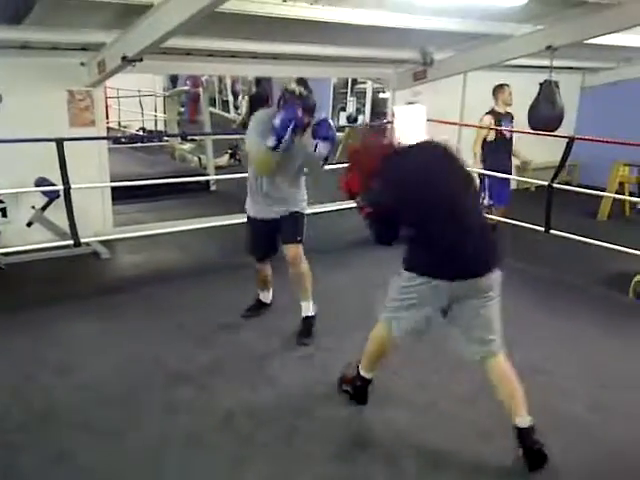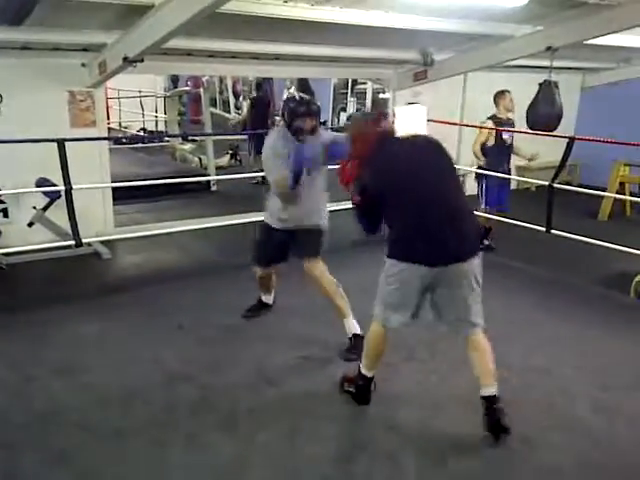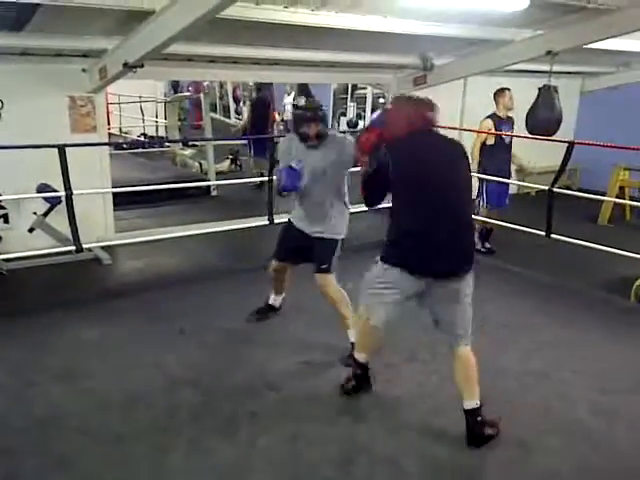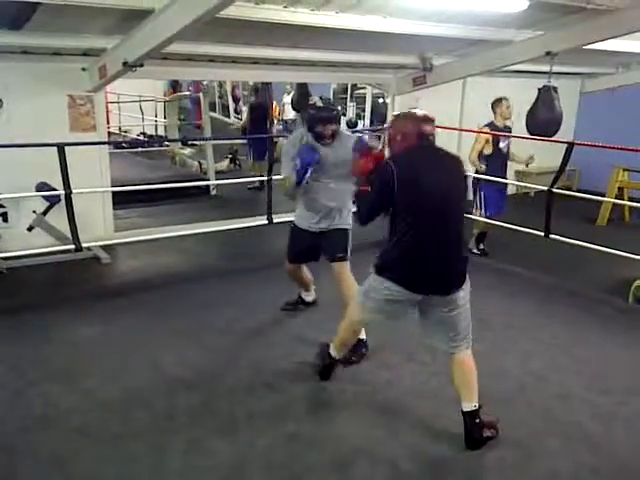
dt=0.2s
person 1, frame 1
left shoulder: (384, 184)
right shoulder: (439, 152)
left elbow: (384, 236)
left wrist: (364, 202)
left hip: (431, 269)
right hip: (481, 264)
left knee: (388, 322)
right knee: (493, 352)
left ankle: (359, 382)
right ankle: (528, 436)
person 1, frame 2
left shoulder: (373, 170)
right shoulder: (429, 145)
left elbow: (370, 225)
left wrist: (356, 190)
left hip: (411, 255)
right hip: (463, 250)
left knee: (383, 320)
right knee: (473, 328)
left ankle: (362, 384)
right ankle: (492, 406)
person 1, frame 3
left shoulder: (393, 152)
right shoulder: (456, 149)
left elbow: (371, 198)
left wrist: (367, 159)
left hip: (404, 257)
right hip: (456, 261)
left knee: (369, 306)
right knee: (461, 341)
left ankle: (360, 375)
right ankle: (475, 419)
person 1, frame 4
left shoulder: (395, 167)
right shoulder: (455, 165)
left elbow: (365, 214)
left wrist: (363, 181)
left hip: (399, 271)
right hip: (450, 276)
left knee: (361, 307)
right knee: (460, 346)
left ankle: (331, 358)
right ankle: (473, 423)
person 2, frame 1
left shoulder: (312, 128)
right shoulder: (262, 121)
left elbow: (314, 167)
right elbow: (262, 167)
left wrist: (324, 146)
right wrist: (278, 135)
left hip: (291, 205)
right hip: (260, 207)
left knee: (294, 255)
right knee: (260, 263)
left ankle: (308, 315)
right ankle: (264, 298)
person 2, frame 2
left shoulder: (324, 138)
right shoulder: (275, 142)
right elbow: (281, 191)
right wrist: (294, 175)
left hip: (312, 218)
right hip: (279, 218)
left knee: (316, 270)
right knee: (262, 269)
left ankle: (354, 332)
right ankle: (266, 300)
person 2, frame 3
left shoulder: (341, 144)
right shoulder: (287, 145)
right elbow: (283, 180)
right wrist: (285, 181)
left hip: (329, 225)
right hip: (300, 220)
left knee: (325, 282)
right knee: (278, 266)
left ankle: (357, 339)
right ankle: (274, 302)
person 2, frame 4
left shoulder: (349, 143)
right shoulder: (295, 143)
right elbow: (289, 186)
right wrist: (301, 171)
left hip: (337, 220)
right hip: (305, 219)
left knee: (341, 272)
right knee: (292, 266)
left ankle: (360, 338)
right ankle: (308, 296)
person 3, frame 1
left shoulder: (509, 116)
right shoulder: (489, 118)
right elbow: (478, 142)
left wrist: (521, 158)
right wrist: (477, 163)
left hip: (505, 168)
right hip: (490, 169)
left knee: (503, 206)
right knee: (490, 205)
person 3, frame 2
left shoulder: (510, 122)
right shoulder: (490, 124)
right elbow: (476, 146)
left wrist: (525, 156)
right wrist: (480, 159)
left hip: (504, 172)
right hip: (489, 172)
left knee: (500, 209)
right knee: (487, 208)
left ankle: (486, 237)
person 3, frame 3
left shoulder: (510, 121)
right shoulder: (489, 122)
right elbow: (476, 146)
left wrist: (517, 163)
right wrist: (475, 165)
left hip: (504, 172)
right hip: (489, 172)
left knee: (497, 208)
right knee: (487, 207)
left ankle: (486, 240)
right ankle: (477, 238)
person 3, frame 4
left shoulder: (508, 129)
right shoulder: (487, 131)
right elbow: (473, 154)
left wrist: (522, 161)
right wrist: (477, 165)
left hip: (500, 179)
right hip: (486, 179)
left knee: (494, 214)
right knee: (485, 214)
left ankle: (481, 241)
right ankle: (474, 242)
